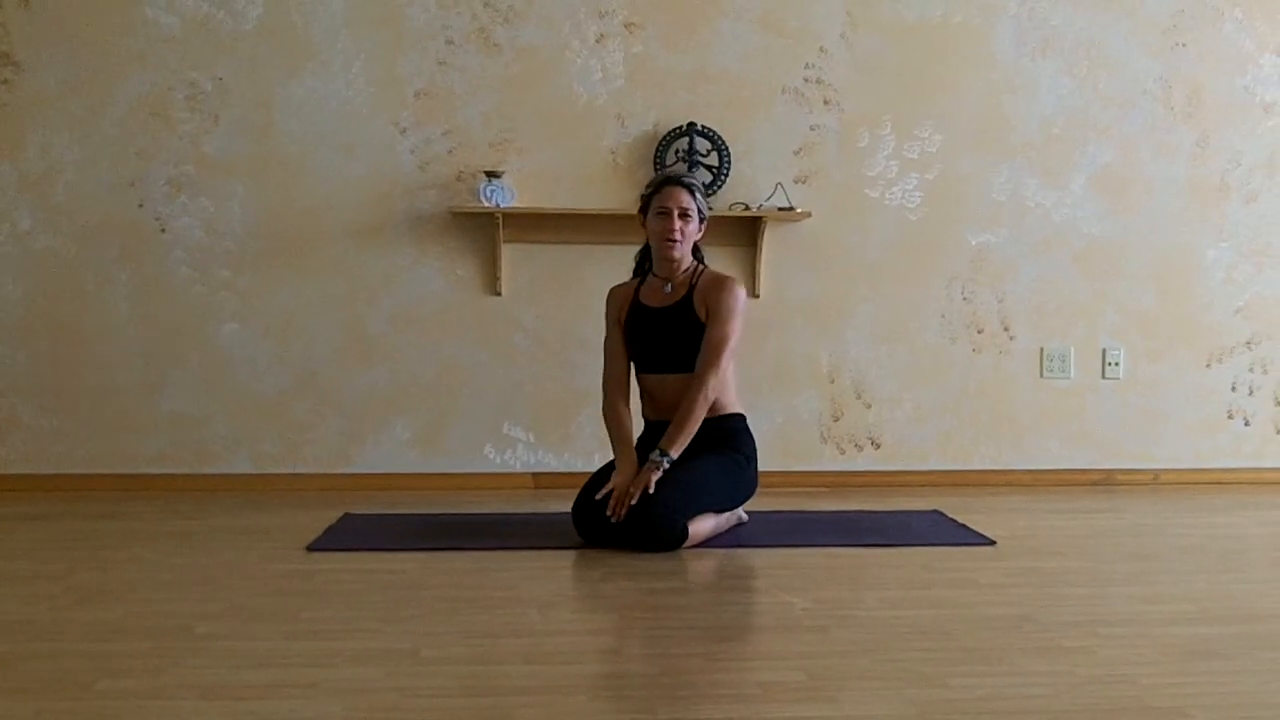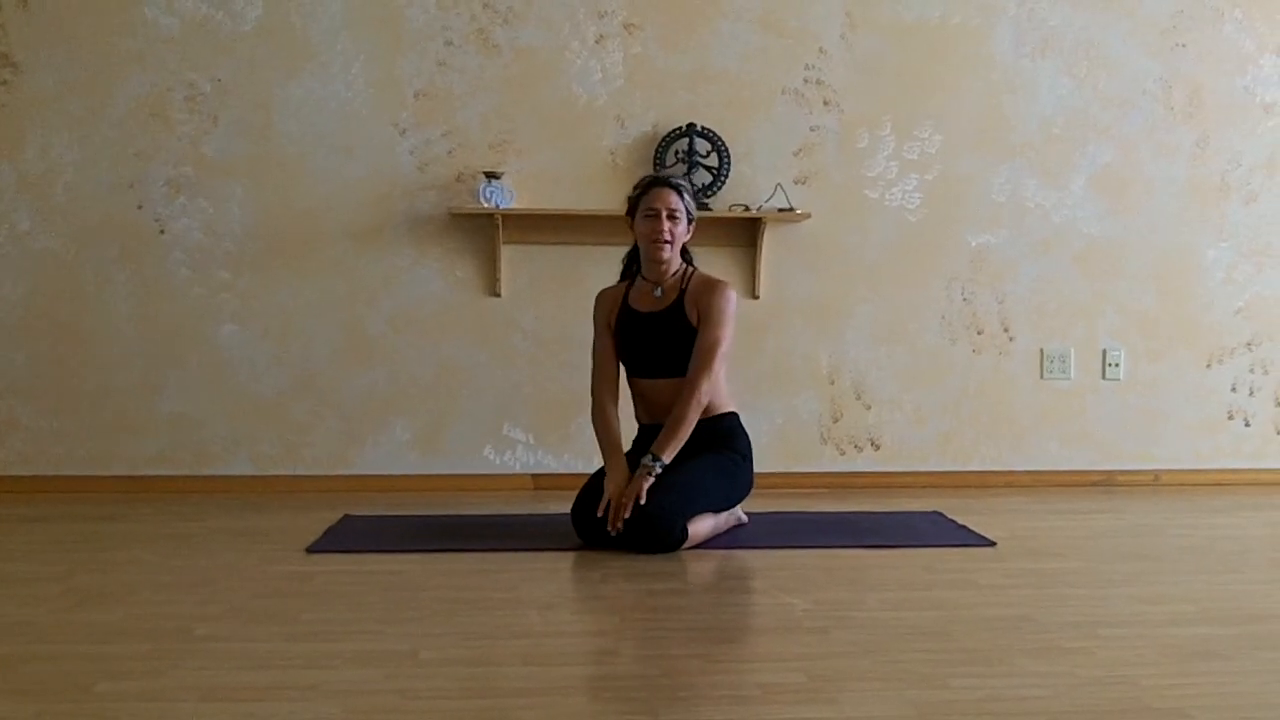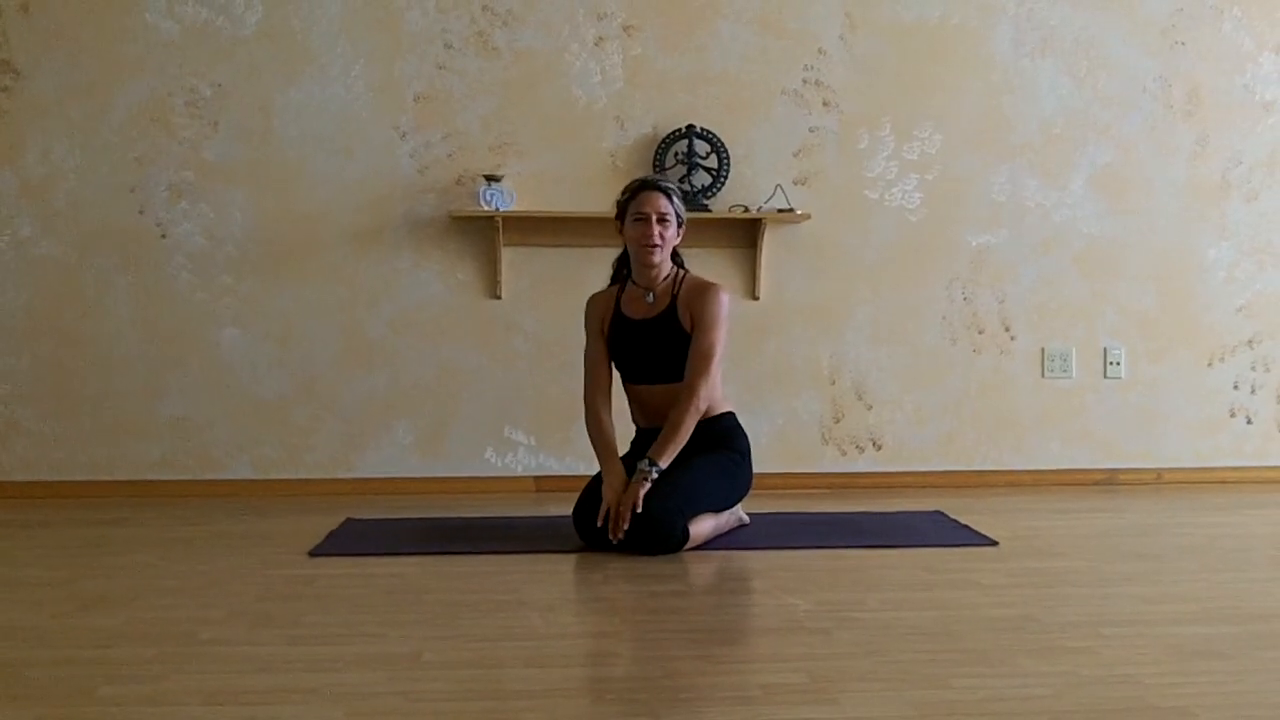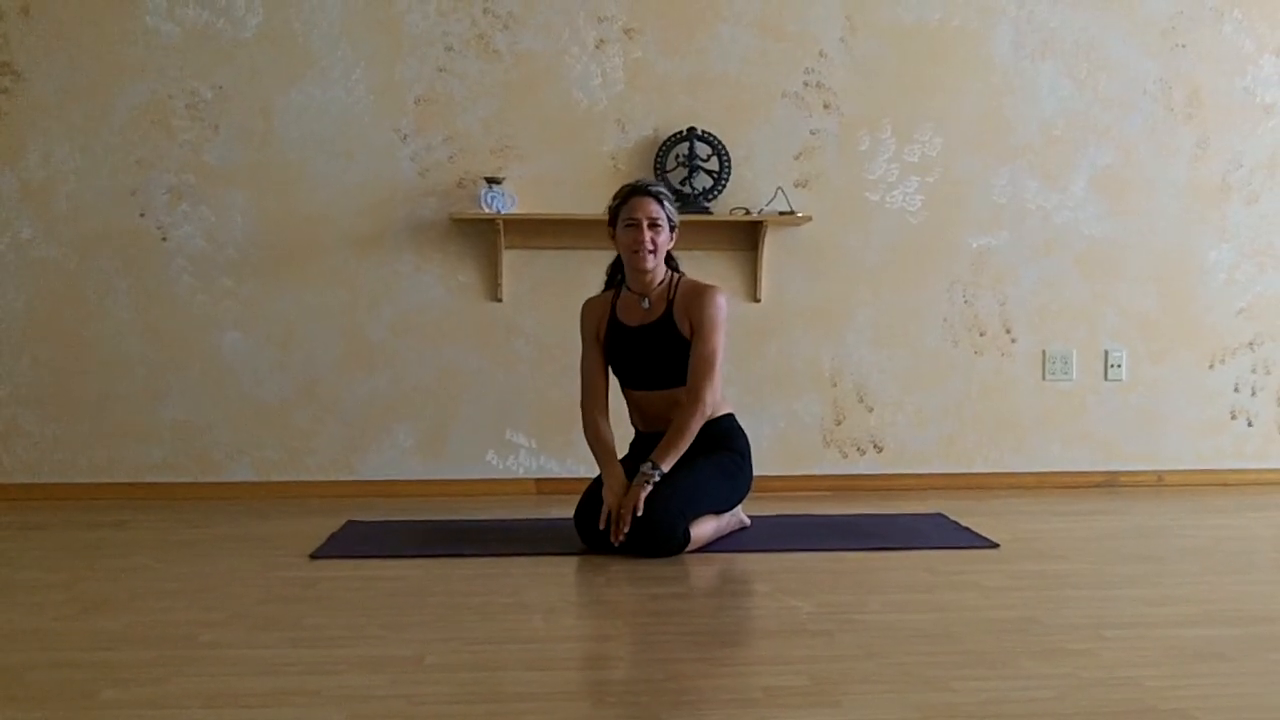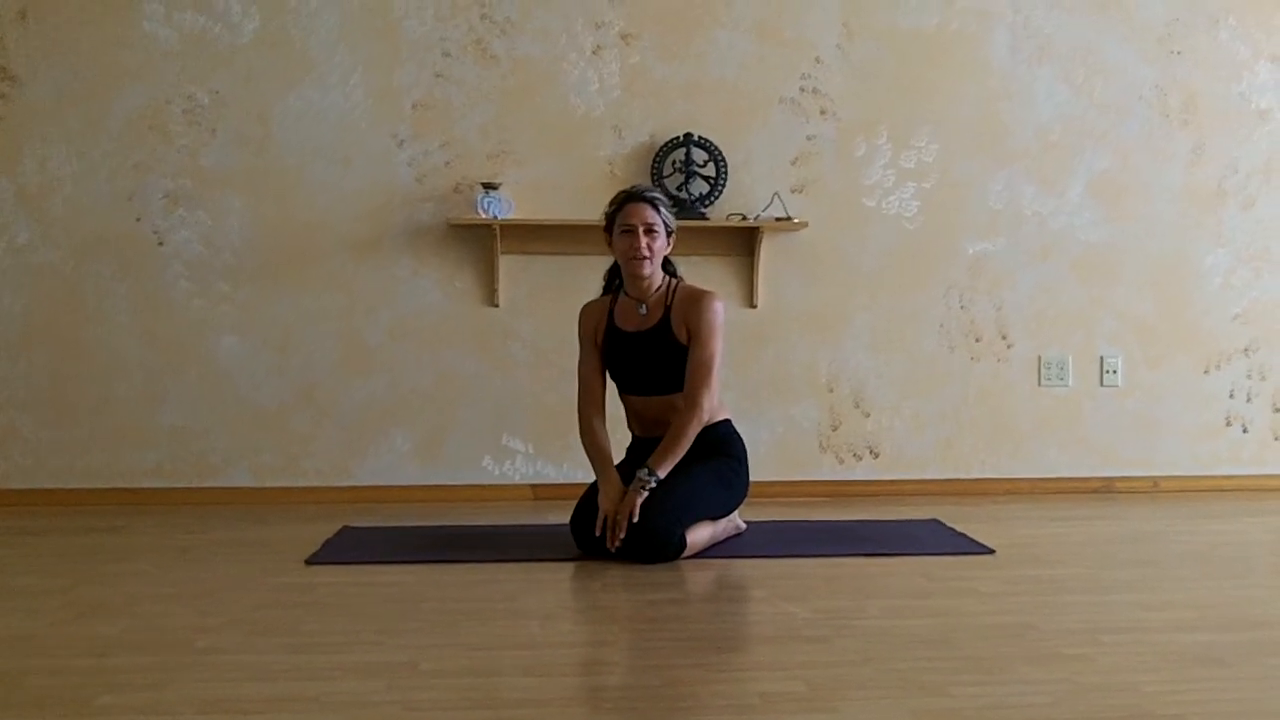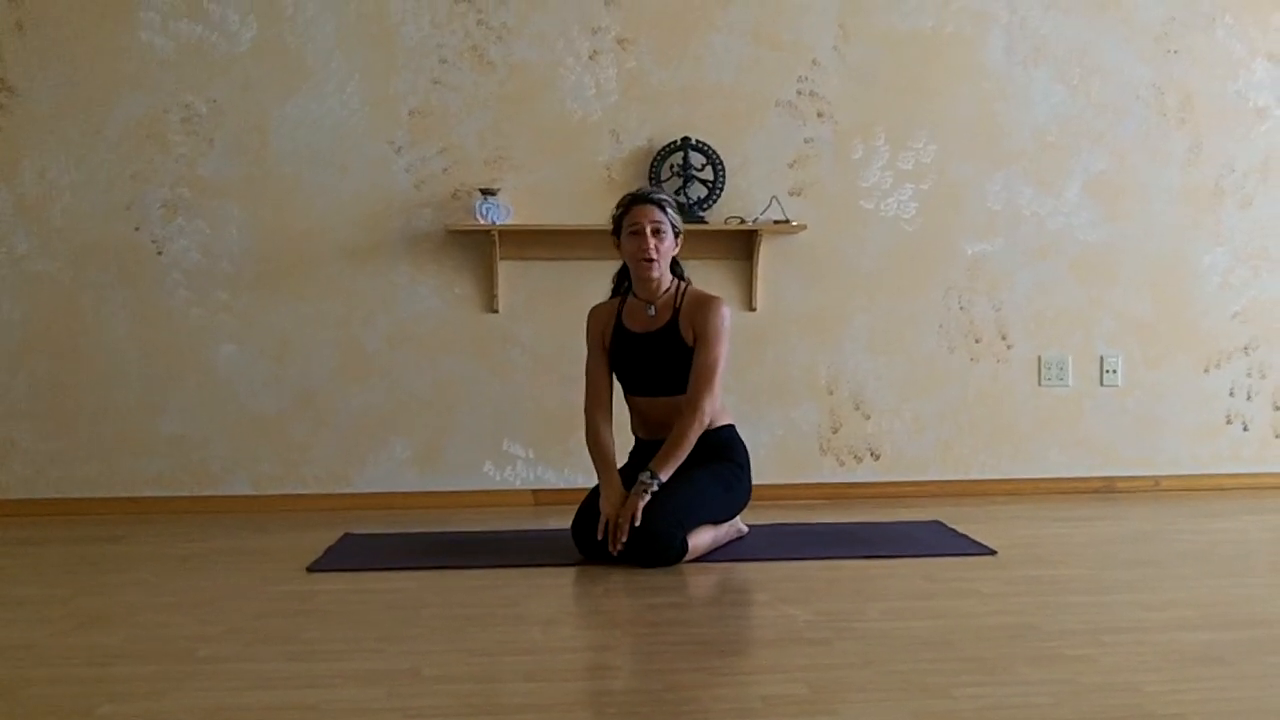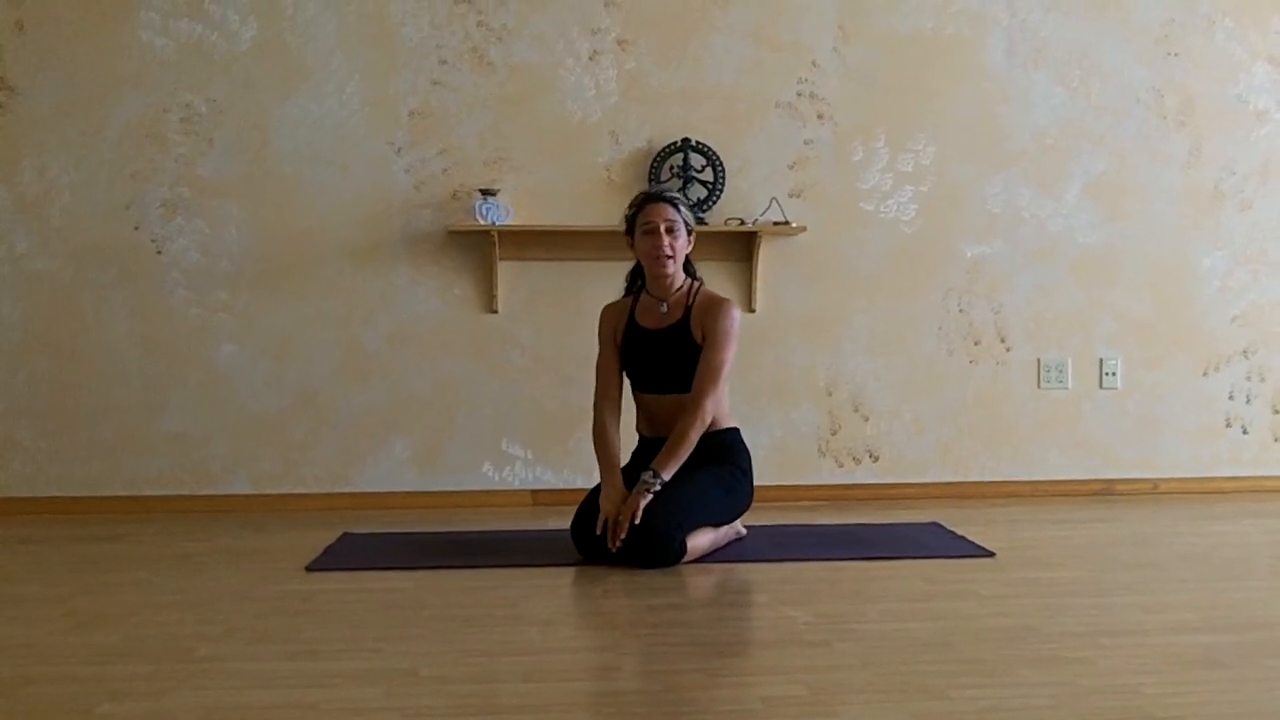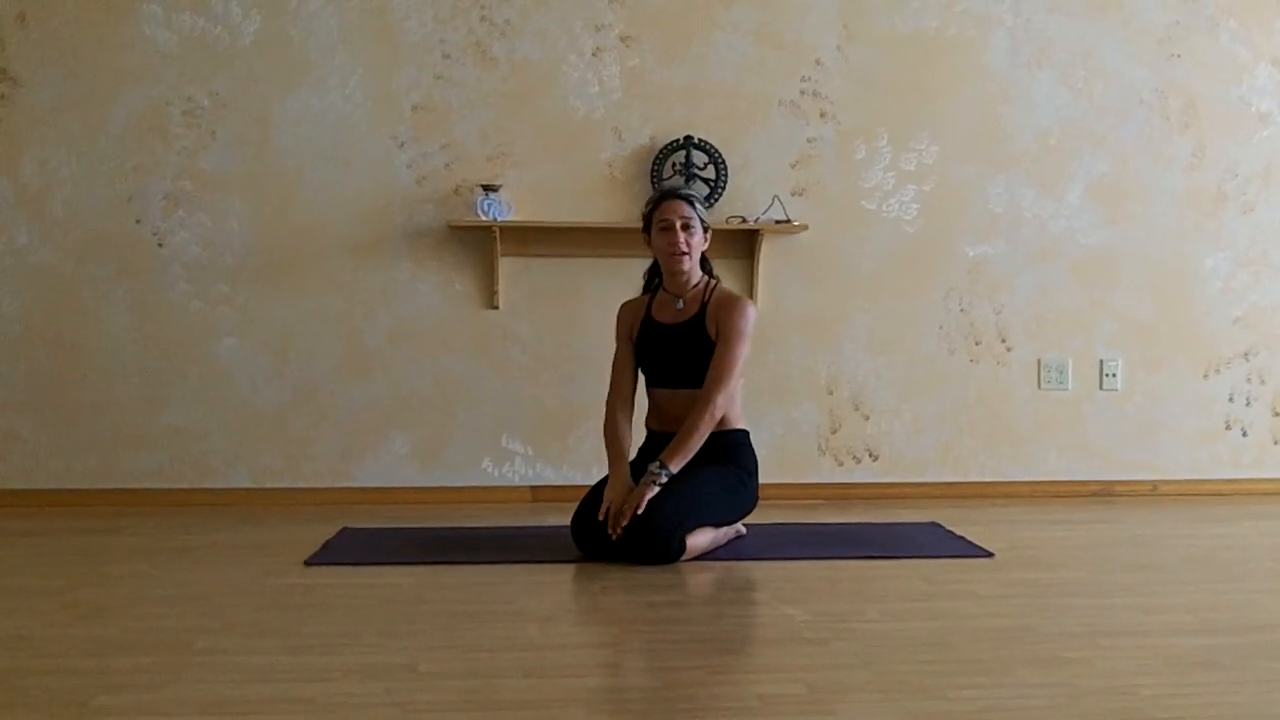
dt=0.3s
person 1, frame 1
left shoulder: (723, 290)
right shoulder: (621, 298)
left elbow: (707, 385)
right elbow: (614, 391)
left wrist: (659, 463)
right wrist: (627, 462)
left hip: (722, 443)
right hip: (655, 441)
left knee: (651, 519)
right knee: (591, 517)
left ankle: (724, 514)
right ankle: (713, 512)
person 1, frame 2
left shoulder: (714, 294)
right shoulder: (610, 302)
left elbow: (698, 391)
right elbow: (603, 395)
left wrist: (650, 468)
right wrist: (617, 468)
left hip: (717, 444)
right hip: (651, 442)
left knee: (650, 521)
right knee: (590, 518)
left ankle: (723, 514)
person 1, frame 3
left shoulder: (706, 296)
right shoulder: (601, 306)
left elbow: (695, 397)
right elbow: (596, 401)
left wrist: (647, 473)
right wrist: (613, 473)
left hip: (716, 444)
right hip: (649, 445)
left knee: (650, 522)
right knee: (593, 522)
left ankle: (725, 515)
person 1, frame 4
left shoulder: (703, 300)
right shoulder: (597, 311)
left elbow: (701, 402)
right elbow: (593, 407)
left wrist: (649, 477)
right wrist: (613, 476)
left hip: (715, 446)
right hip: (648, 446)
left knee: (652, 525)
right knee: (594, 525)
left ankle: (726, 516)
person 1, frame 5
left shoulder: (700, 305)
right shoulder: (594, 316)
left elbow: (698, 408)
right elbow: (590, 412)
left wrist: (644, 482)
right wrist: (609, 482)
left hip: (712, 451)
right hip: (645, 452)
left knee: (648, 530)
right knee: (590, 530)
left ankle: (722, 521)
person 1, frame 6
left shoulder: (708, 310)
right shoulder: (602, 318)
left elbow: (699, 410)
right elbow: (597, 412)
left wrist: (646, 486)
right wrist: (611, 486)
left hip: (715, 456)
right hip: (648, 455)
left knee: (649, 534)
right knee: (591, 535)
left ankle: (724, 525)
person 1, frame 7
left shoulder: (717, 311)
right shoulder: (615, 316)
left elbow: (702, 409)
right elbow: (606, 409)
left wrist: (649, 485)
right wrist: (612, 483)
left hip: (717, 458)
right hip: (651, 455)
left knee: (648, 533)
right knee: (590, 534)
left ankle: (723, 528)
person 1, frame 8
left shoulder: (732, 308)
right shoulder: (632, 313)
left elbow: (713, 405)
right elbow: (618, 403)
left wrist: (656, 478)
right wrist: (620, 476)
left hip: (724, 458)
right hip: (656, 452)
left knee: (647, 529)
right knee: (590, 530)
left ankle: (722, 526)
